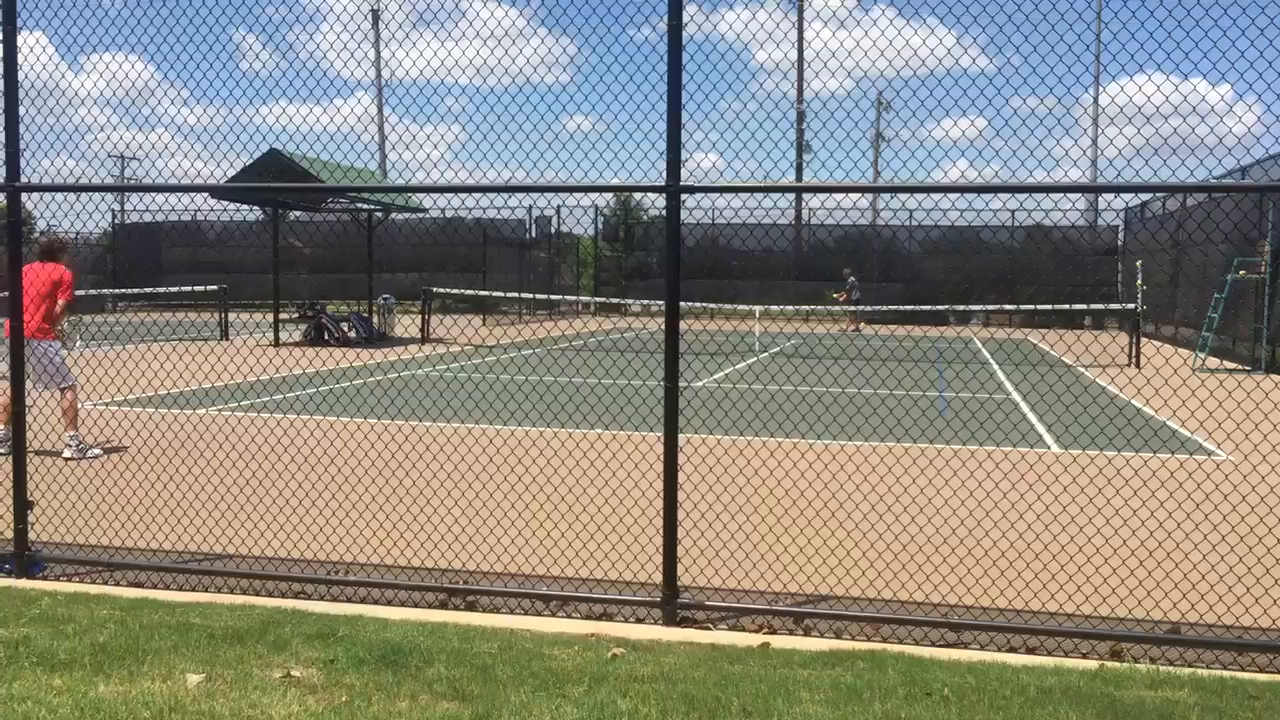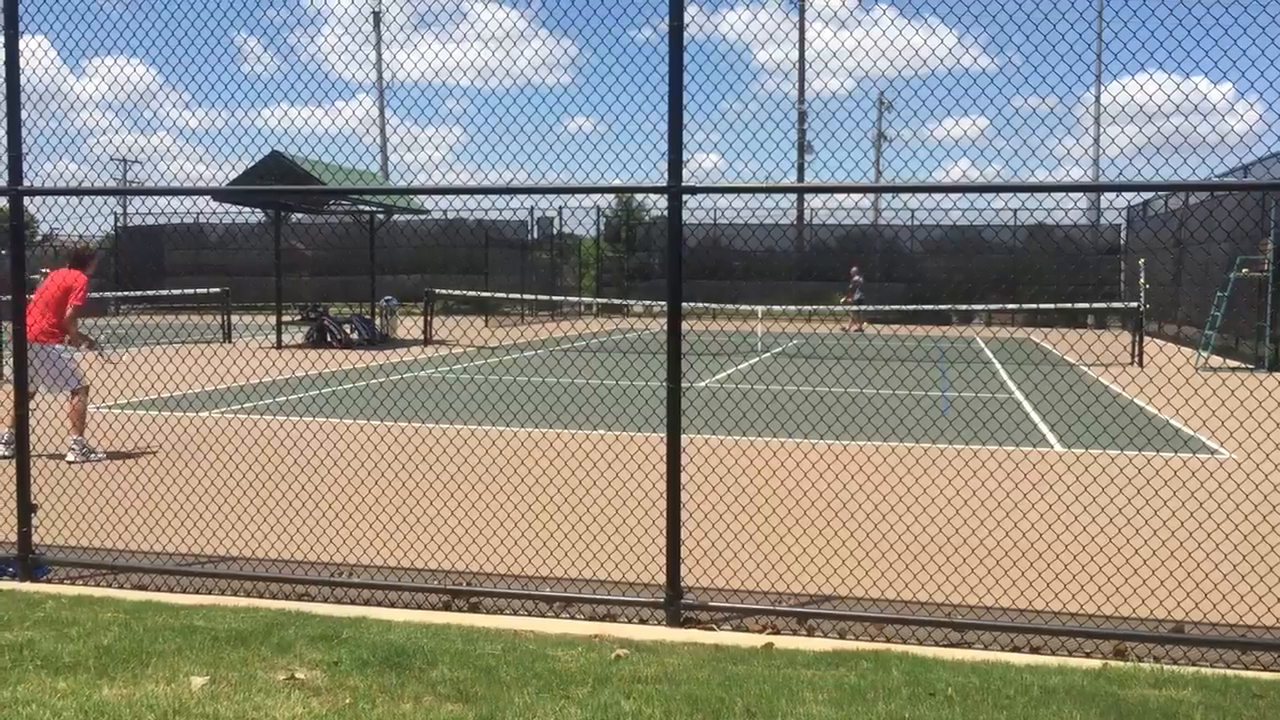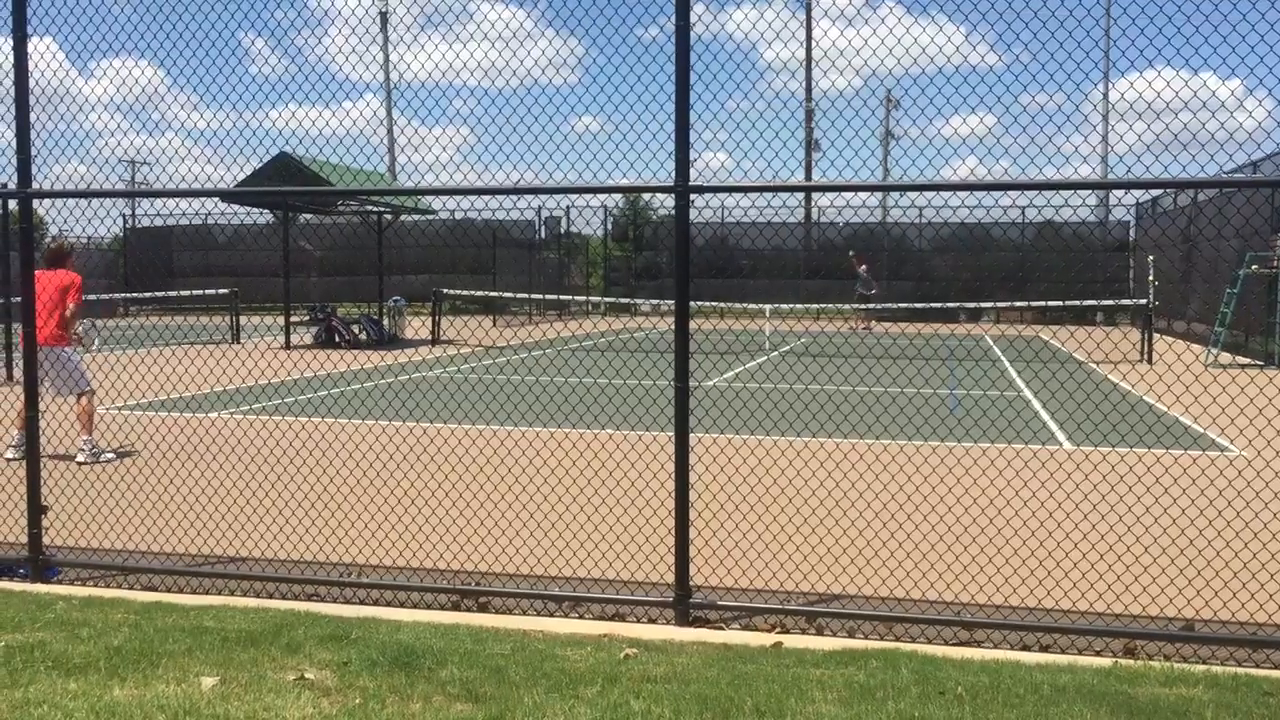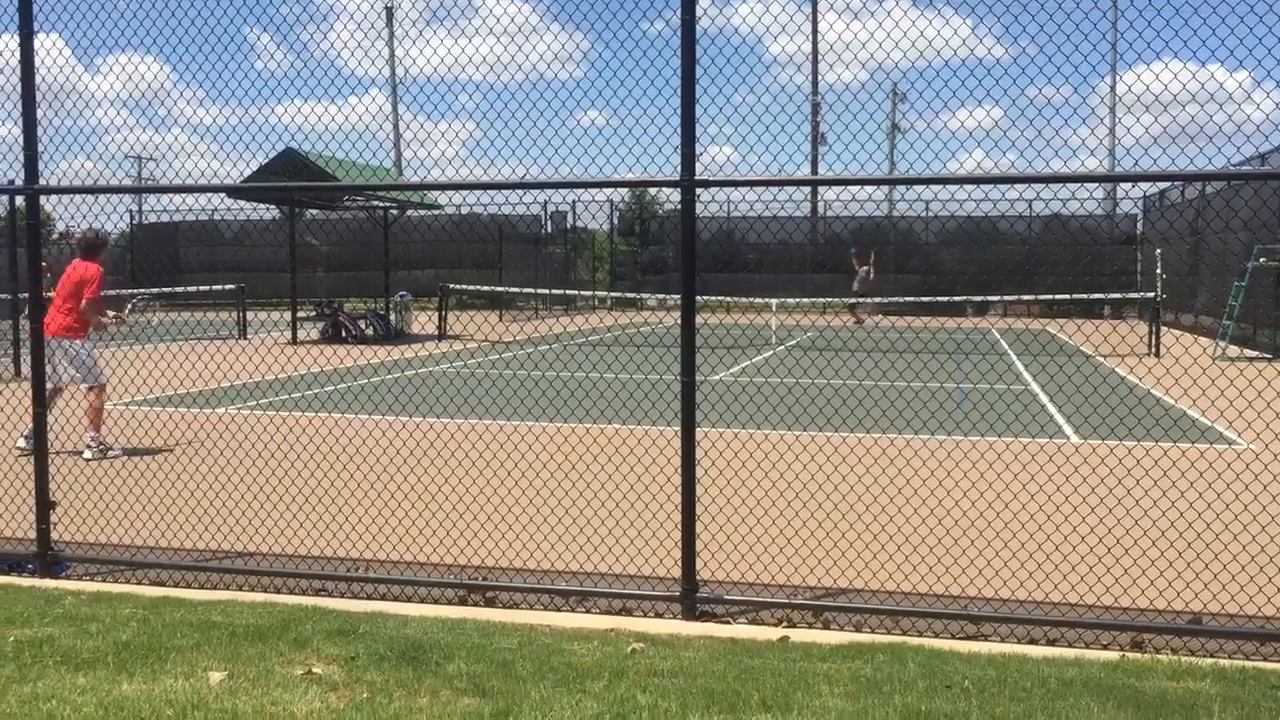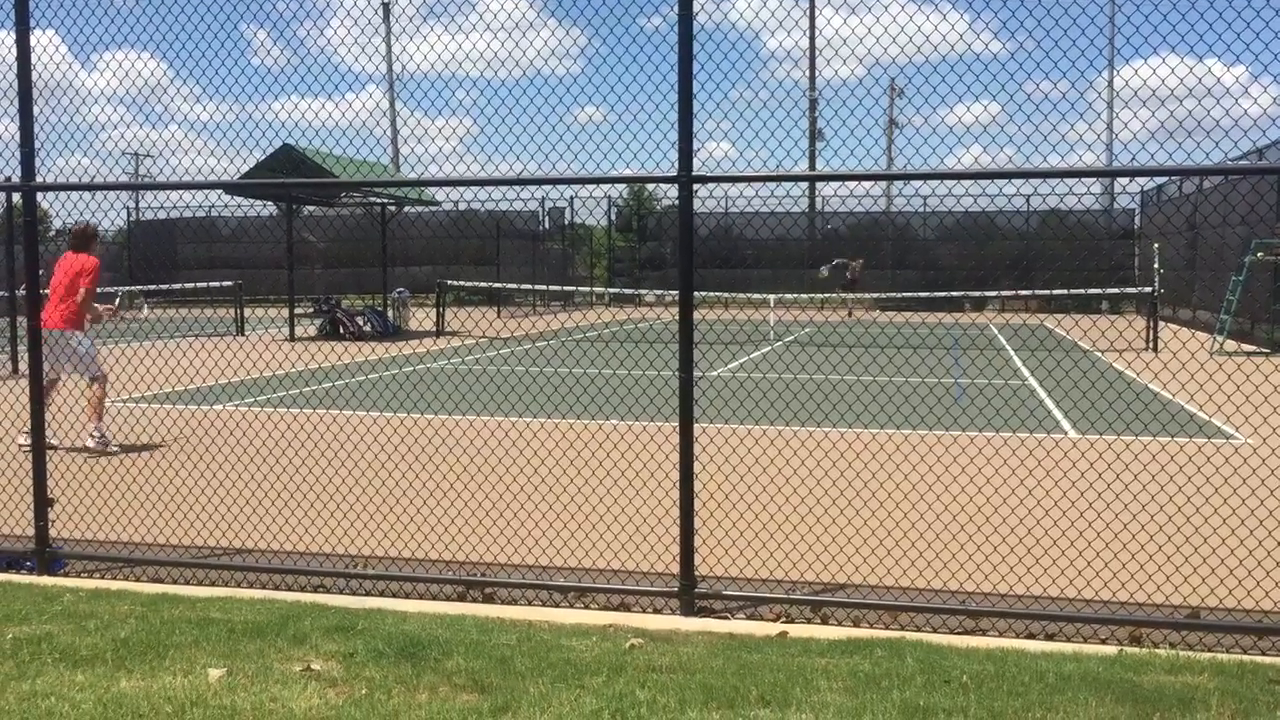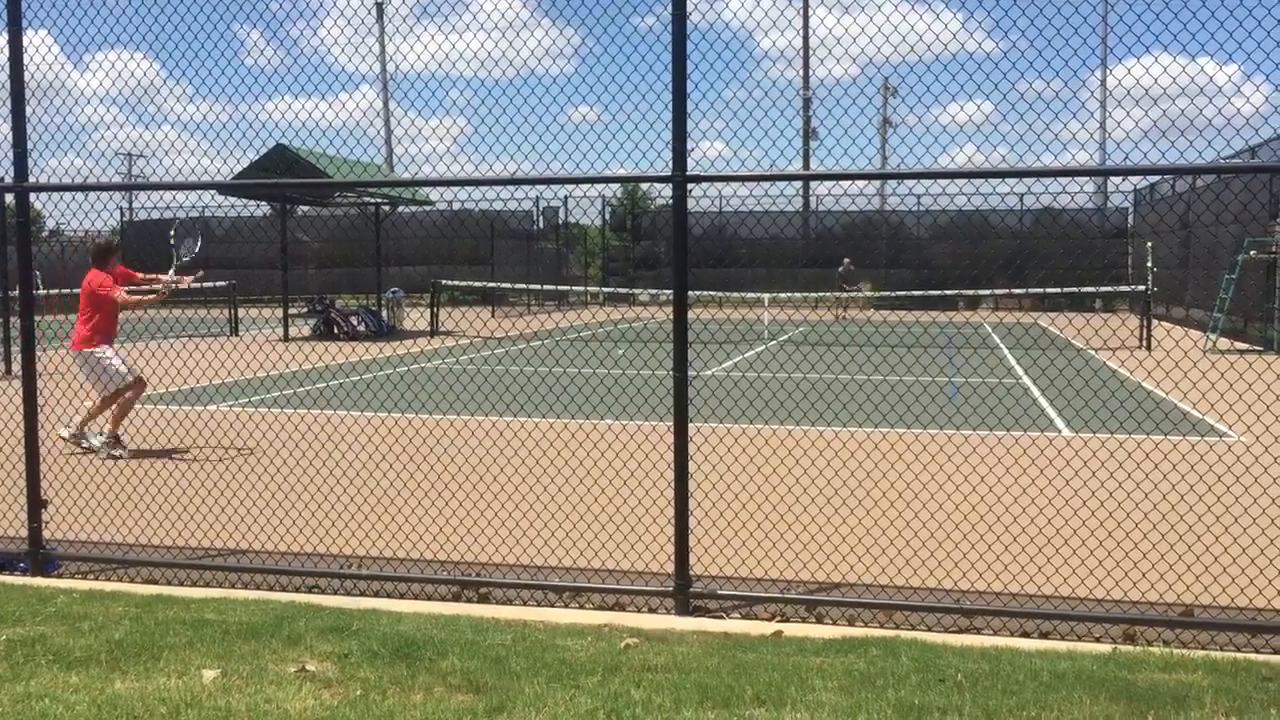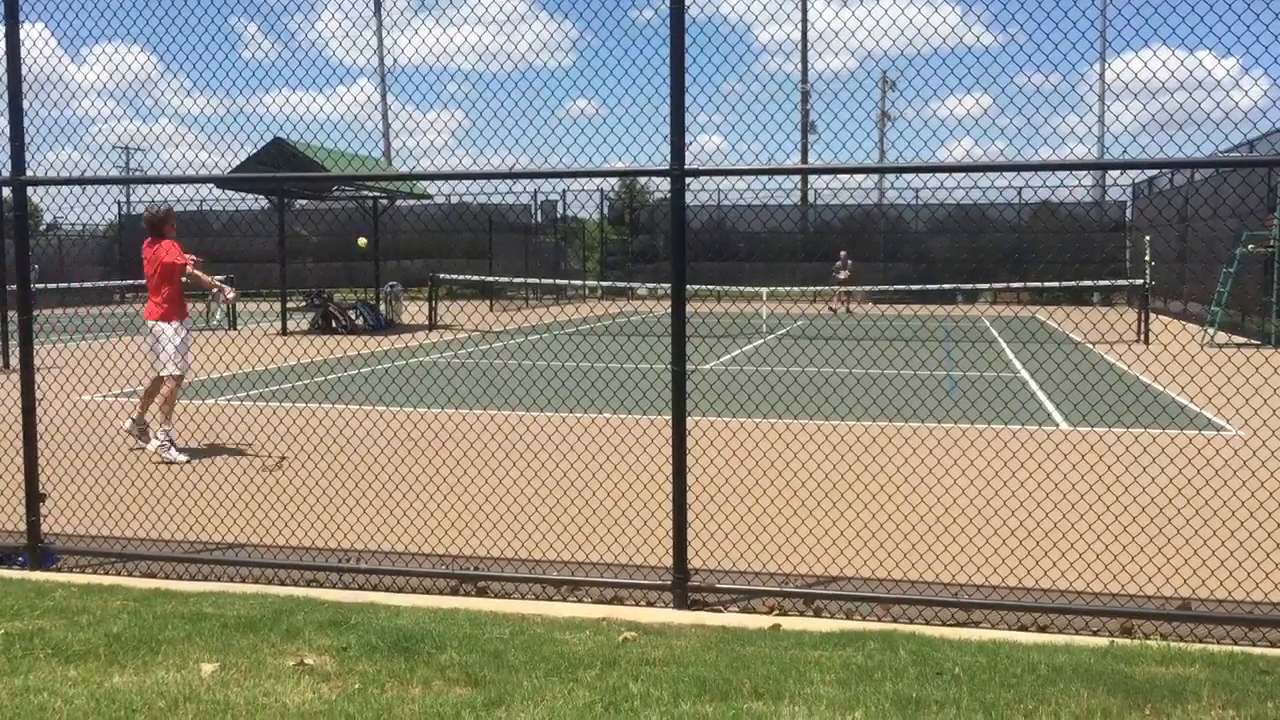
dt=0.5s
person 1, frame 1
left shoulder: (26, 269)
right shoulder: (64, 273)
left elbow: (24, 302)
right elbow: (60, 310)
right wrist: (53, 328)
right hip: (40, 337)
right knee: (68, 386)
right ankle: (73, 444)
person 1, frame 2
left shoulder: (55, 274)
right shoulder: (80, 279)
right elbow: (70, 316)
left wrist: (79, 336)
right wrist: (74, 337)
left hip: (25, 336)
right hip: (46, 341)
right knee: (79, 389)
right ankle: (77, 447)
person 1, frame 3
left shoulder: (36, 276)
right shoulder: (73, 278)
left elbow: (39, 310)
right elbow: (70, 314)
right wrist: (69, 334)
right hip: (54, 344)
right knee: (85, 391)
left ankle: (17, 444)
right ankle: (87, 448)
person 1, frame 4
left shoulder: (75, 264)
right shoulder: (95, 271)
right elbow: (85, 308)
left wrist: (105, 315)
right wrist: (99, 323)
left hip: (49, 332)
right hip: (69, 336)
left knee: (54, 387)
right knee: (97, 385)
left ankle: (30, 435)
right ankle: (94, 444)
person 1, frame 5
left shoulder: (65, 258)
right shoulder: (91, 262)
right elbow: (81, 299)
left wrist: (97, 308)
right wrist: (95, 315)
left hip: (47, 326)
right hip: (68, 329)
left knee: (49, 380)
right knee: (98, 377)
left ankle: (32, 432)
right ankle: (96, 435)
person 1, frame 6
left shoulder: (116, 272)
right shoulder: (99, 278)
left elbow: (147, 278)
right elbow: (126, 301)
left wrist: (179, 279)
right wrist: (155, 298)
left hip: (100, 345)
right hip: (92, 347)
left knee: (115, 392)
right knee: (135, 386)
left ankle: (75, 429)
right ankle: (108, 440)
person 1, frame 7
left shoulder: (149, 246)
right shoulder: (167, 247)
right elbow: (190, 271)
left wrist: (186, 258)
right wrist: (220, 287)
left hip: (159, 319)
right hip: (165, 320)
left knee: (165, 375)
right knee: (173, 377)
left ankle: (138, 420)
right ankle: (163, 440)
